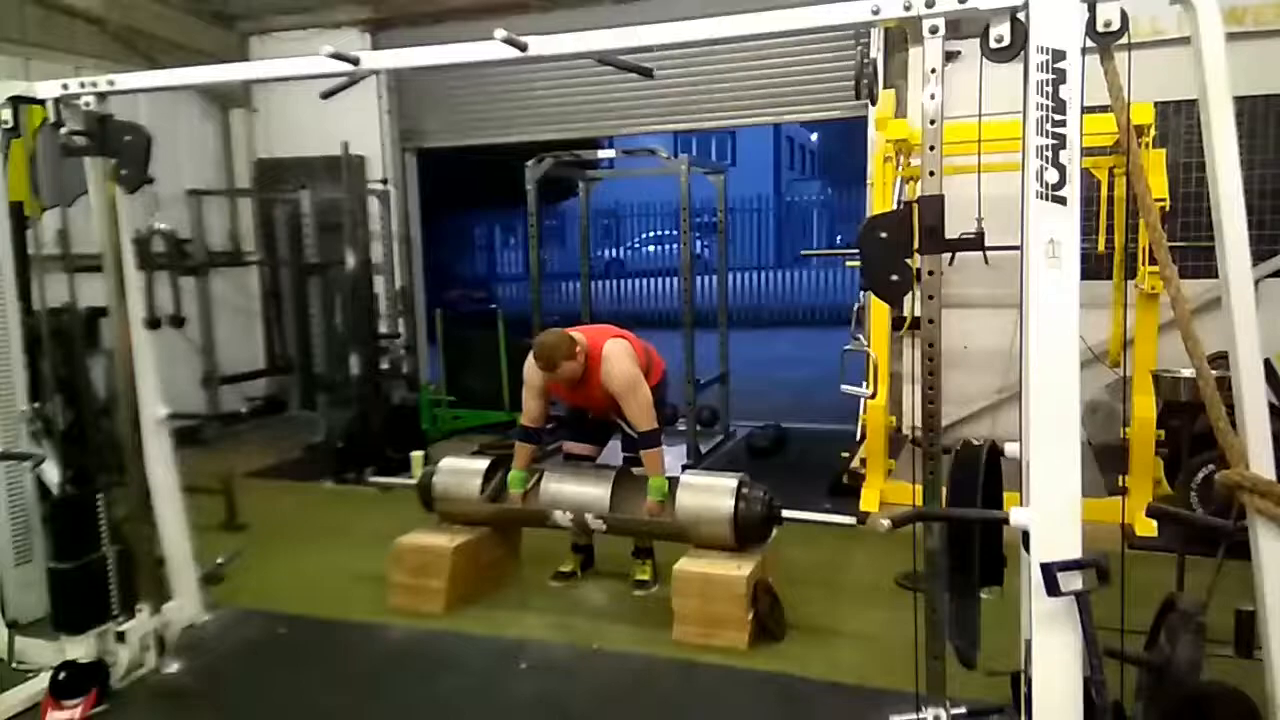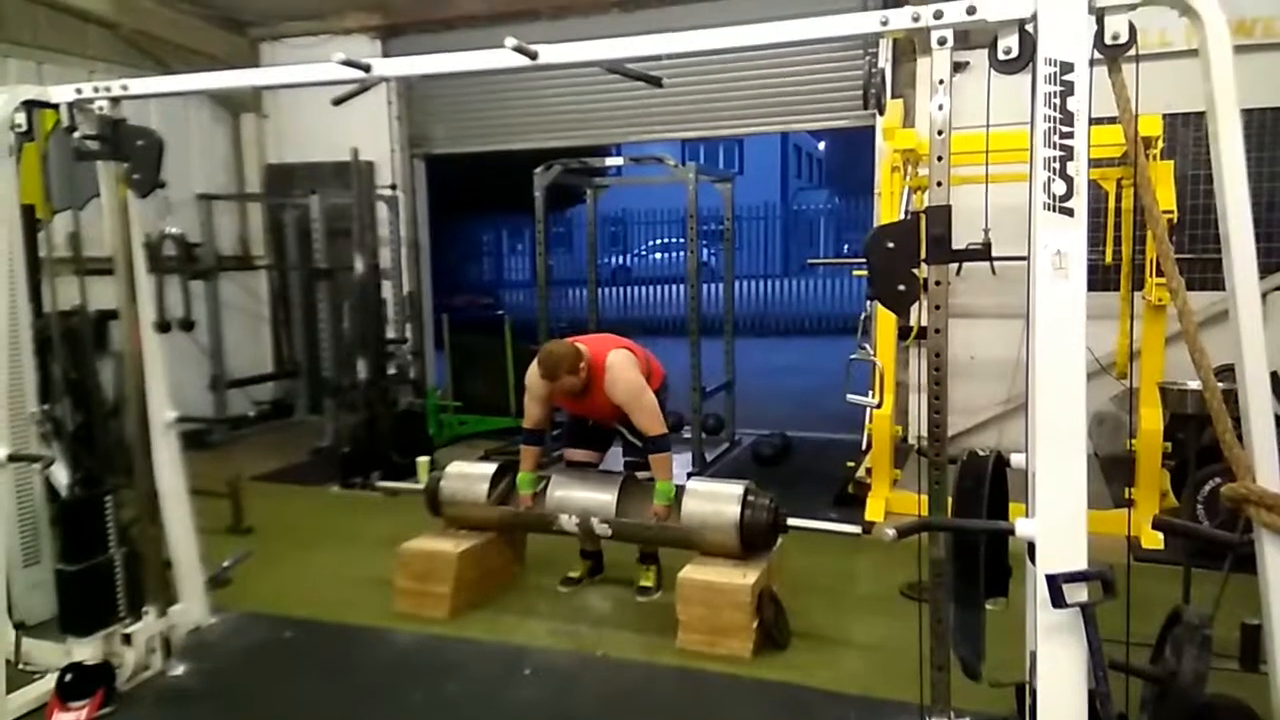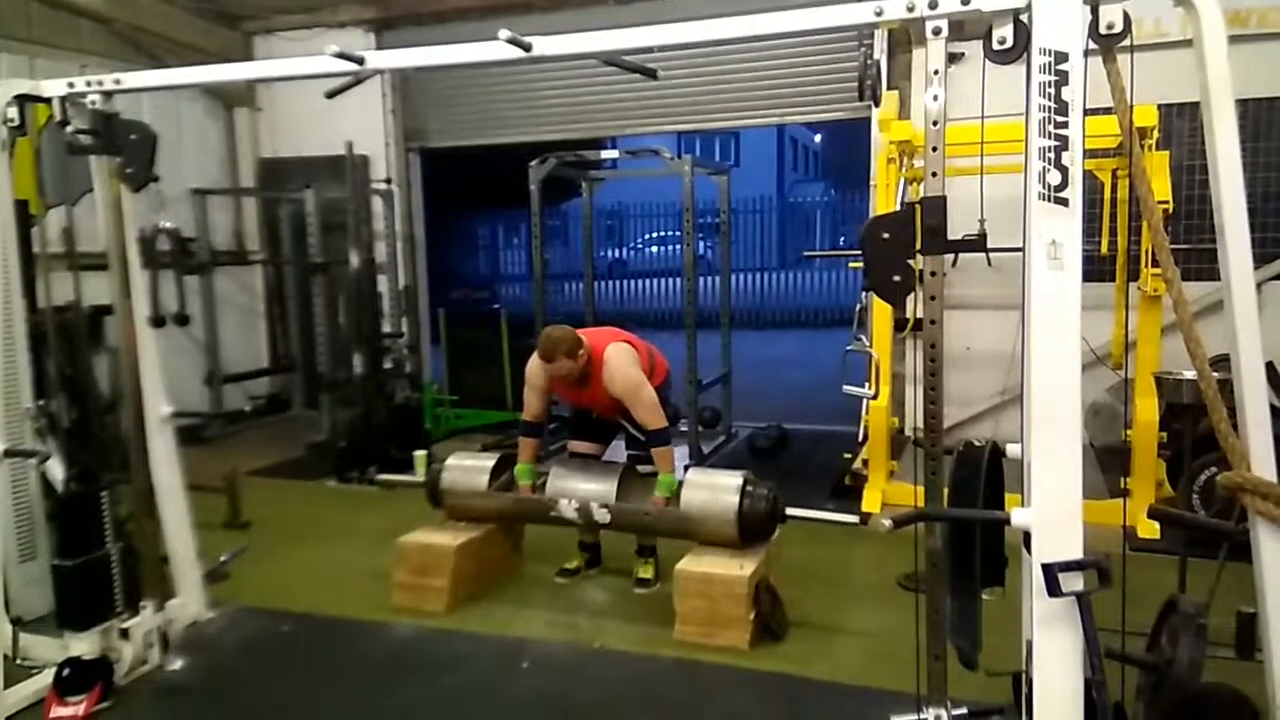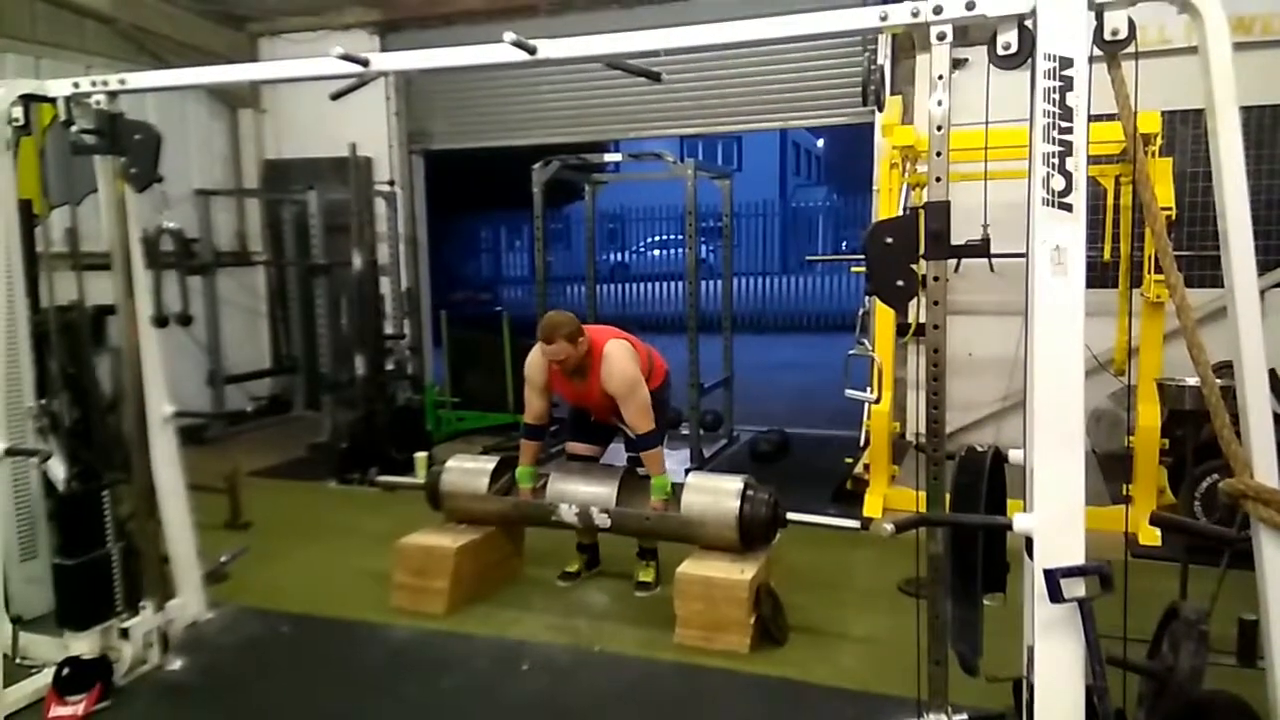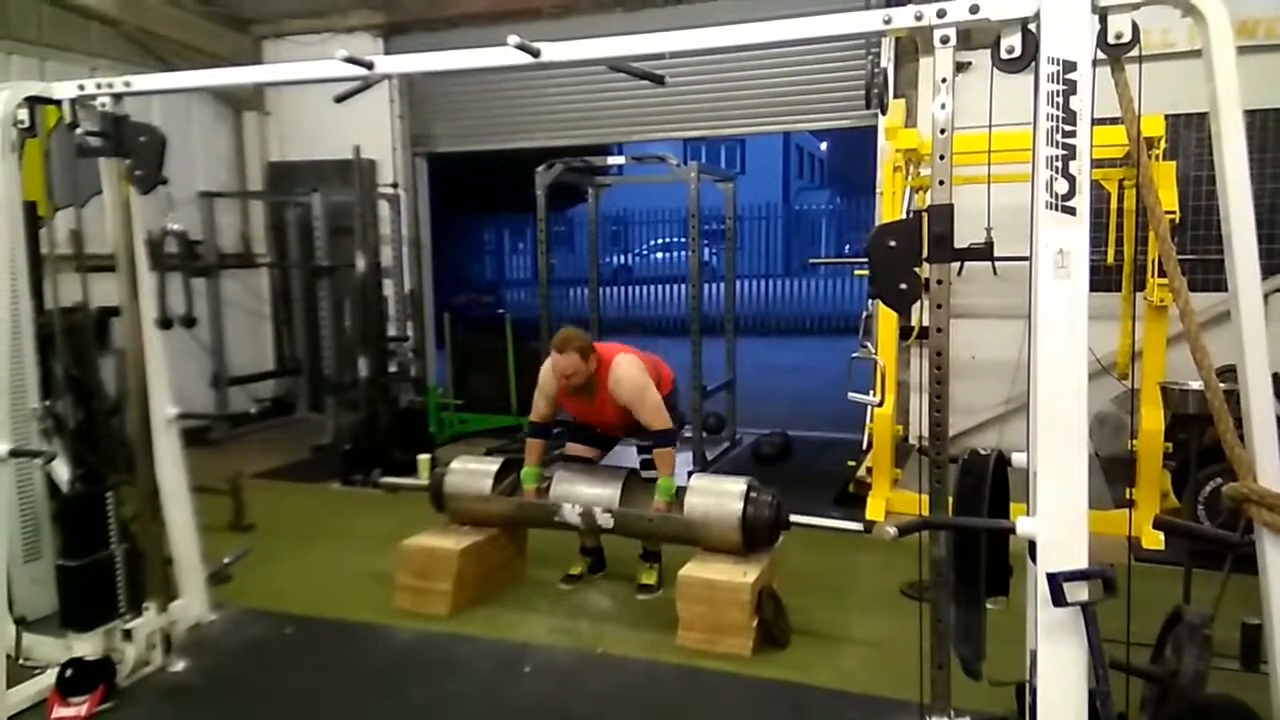
dt=0.7s
person 1, frame 1
left shoulder: (615, 362)
right shoulder: (536, 365)
left elbow: (647, 429)
right elbow: (530, 424)
left wrist: (656, 490)
right wrist: (517, 481)
left hip: (644, 387)
right hip: (588, 400)
left ankle: (644, 557)
right ankle: (581, 552)
person 1, frame 2
left shoulder: (618, 373)
right shoulder: (539, 373)
left elbow: (656, 434)
right elbow: (533, 428)
left wrist: (663, 494)
right wrist: (526, 483)
left hip: (643, 398)
right hip: (589, 408)
left knee: (640, 480)
left ankle: (649, 562)
right ankle: (590, 559)
person 1, frame 3
left shoulder: (617, 366)
right shoulder: (539, 365)
left elbow: (656, 427)
right elbow: (532, 419)
left wrist: (665, 485)
right wrist: (524, 475)
left hip: (646, 388)
right hip: (591, 401)
left knee: (643, 473)
left ankle: (647, 555)
right ankle: (588, 551)
person 1, frame 4
left shoulder: (616, 362)
right shoulder: (538, 361)
left elbow: (644, 430)
right elbow: (534, 420)
left wrist: (659, 489)
right wrist: (525, 479)
left hip: (647, 390)
right hip: (590, 401)
left knee: (641, 476)
left ankle: (648, 557)
right ankle: (587, 553)
person 1, frame 5
left shoulder: (624, 373)
right shoulder: (550, 373)
left elbow: (663, 430)
right elbow: (539, 421)
left wrist: (665, 490)
right wrist: (530, 478)
left hip: (655, 400)
left knee: (652, 479)
left ankle: (651, 562)
right ankle: (591, 555)
